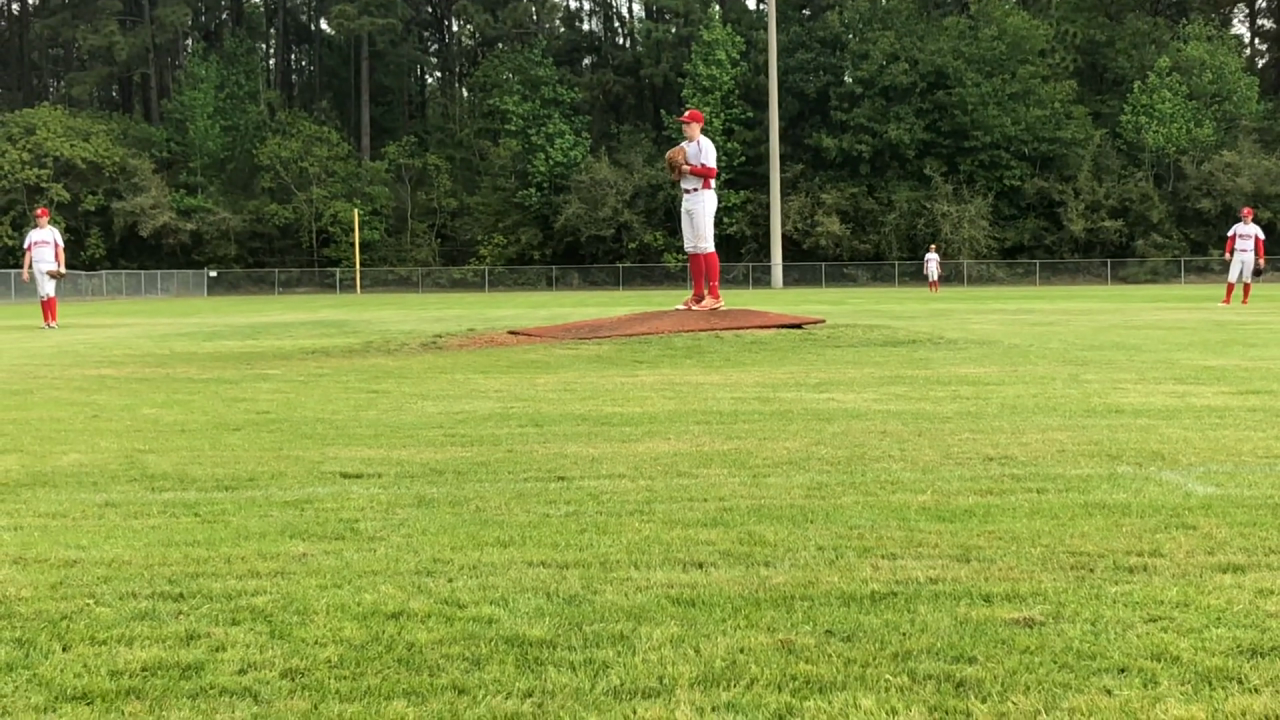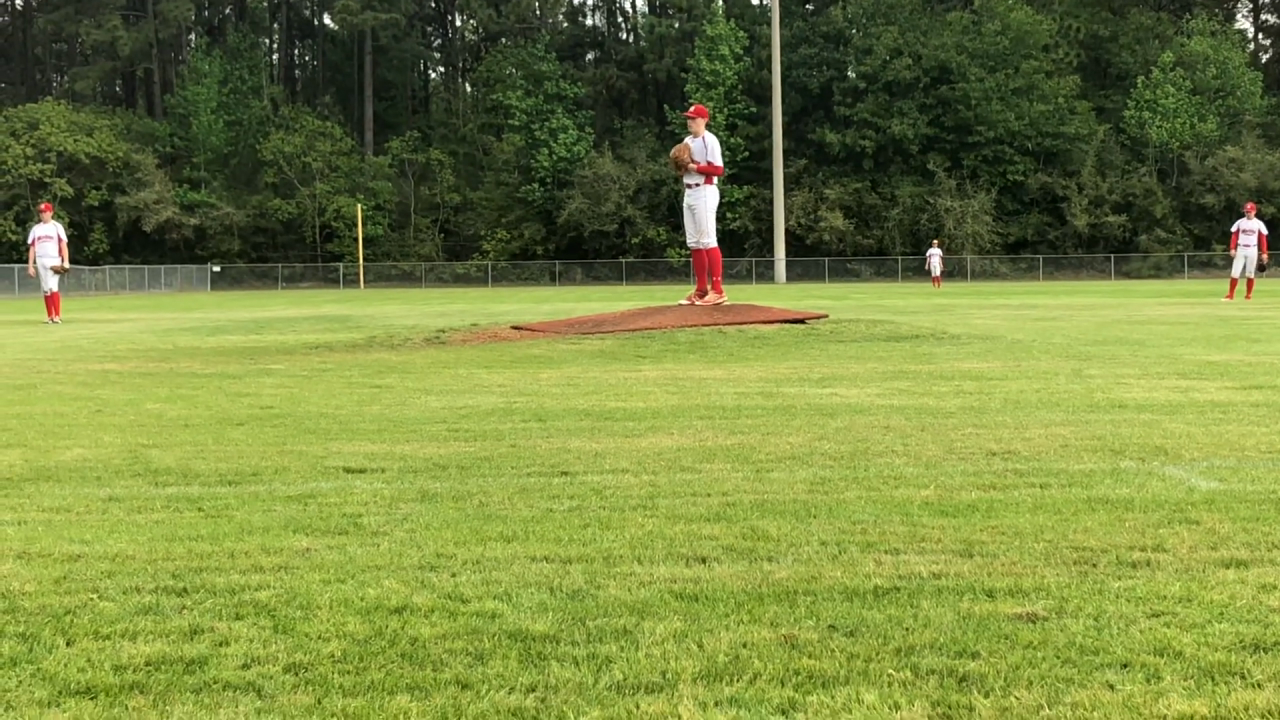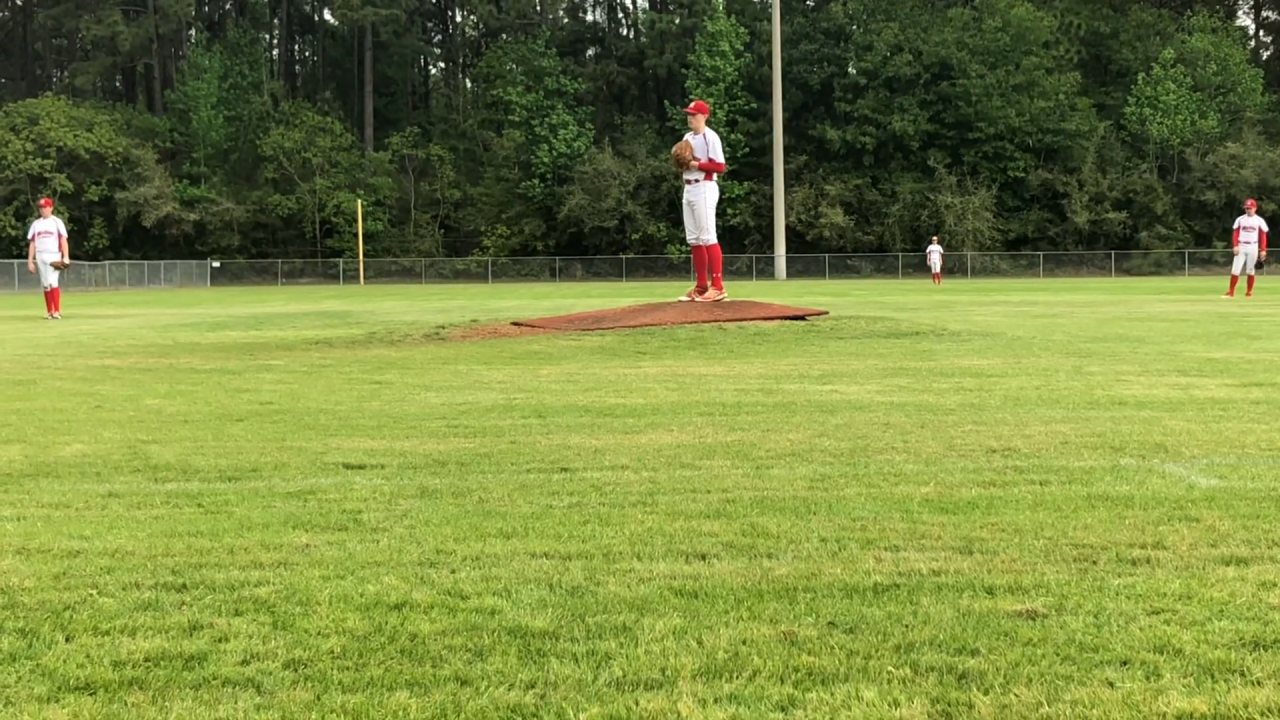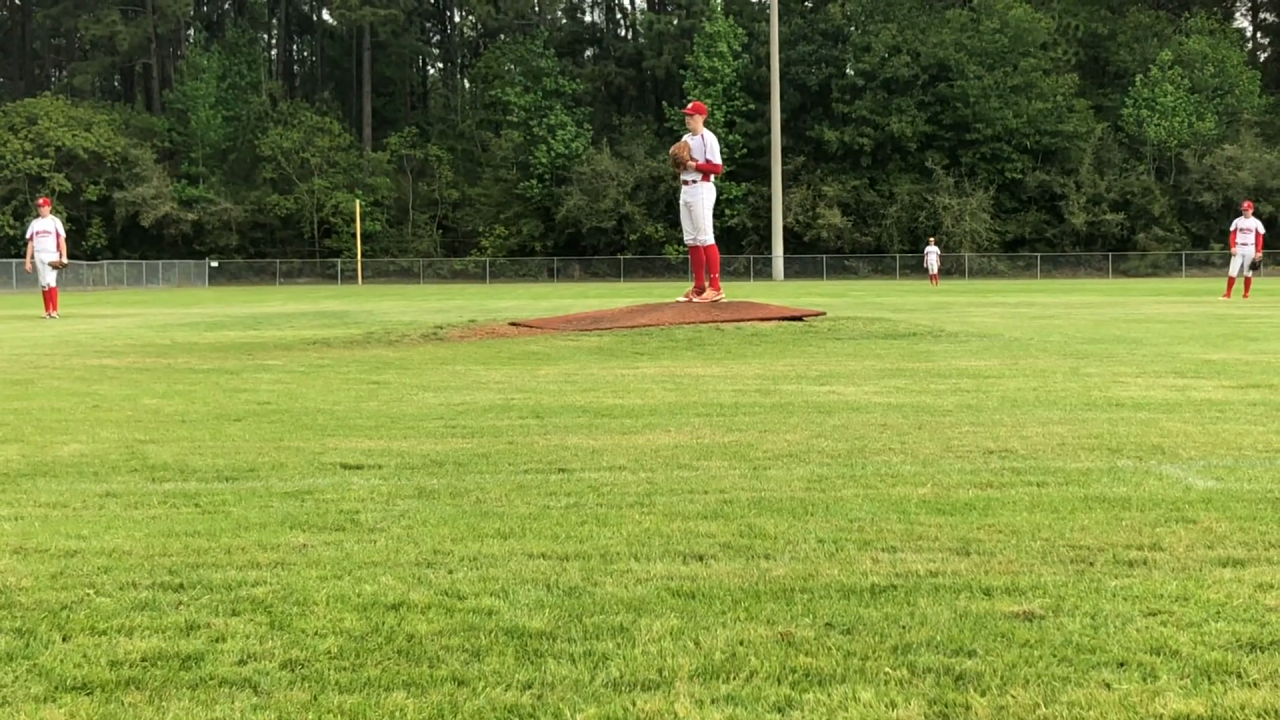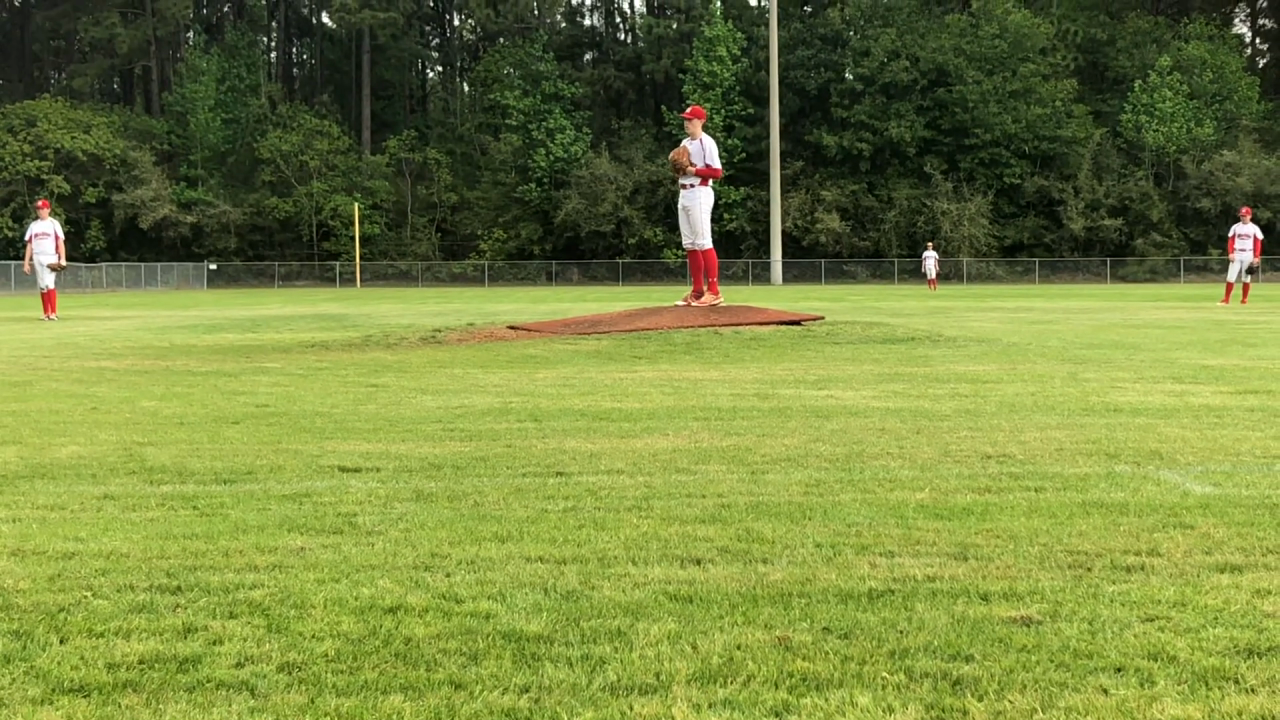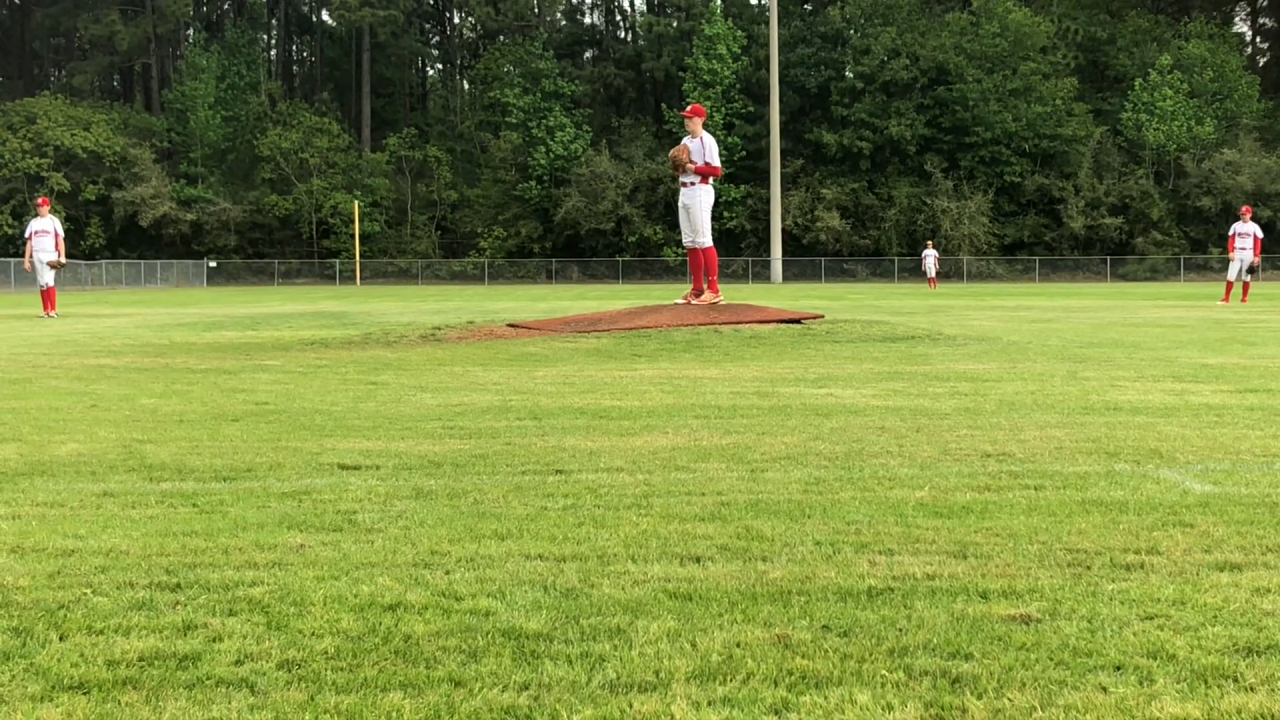
dt=0.2s
person 1, frame 1
left shoulder: (704, 144)
right shoulder: (683, 146)
left elbow: (711, 172)
left wrist: (688, 168)
left hip: (703, 198)
right hip: (686, 198)
left knee: (705, 245)
right knee: (691, 248)
left ankle: (714, 295)
right ankle: (698, 294)
person 1, frame 2
left shoulder: (710, 140)
right shoulder: (687, 141)
left elbow: (718, 169)
left wrist: (694, 167)
left hip: (705, 193)
right hip: (689, 193)
left knee: (708, 240)
right knee: (694, 243)
left ankle: (717, 291)
right ankle: (701, 289)
person 1, frame 3
left shoulder: (710, 137)
right shoulder: (687, 138)
left elbow: (720, 167)
left wrist: (695, 164)
left hip: (704, 189)
right hip: (688, 189)
left knee: (707, 237)
right knee: (694, 239)
left ankle: (717, 287)
right ankle: (701, 286)
person 1, frame 4
left shoulder: (708, 138)
right shoulder: (685, 139)
left elbow: (717, 168)
left wrist: (692, 165)
left hip: (701, 189)
right hip: (685, 190)
left knee: (705, 238)
right knee: (691, 240)
left ankle: (715, 287)
right ankle: (699, 286)
person 1, frame 5
left shoulder: (707, 143)
right shoulder: (684, 143)
left elbow: (716, 172)
left wrist: (691, 170)
left hip: (699, 194)
right hip: (683, 194)
left knee: (703, 242)
right knee: (689, 244)
left ankle: (713, 291)
right ankle: (697, 290)
person 1, frame 6
left shoulder: (707, 140)
right shoulder: (685, 141)
left elbow: (716, 171)
left wrist: (691, 167)
left hip: (700, 192)
right hip: (684, 192)
left knee: (703, 240)
right knee: (690, 242)
left ankle: (713, 290)
right ankle: (697, 289)
